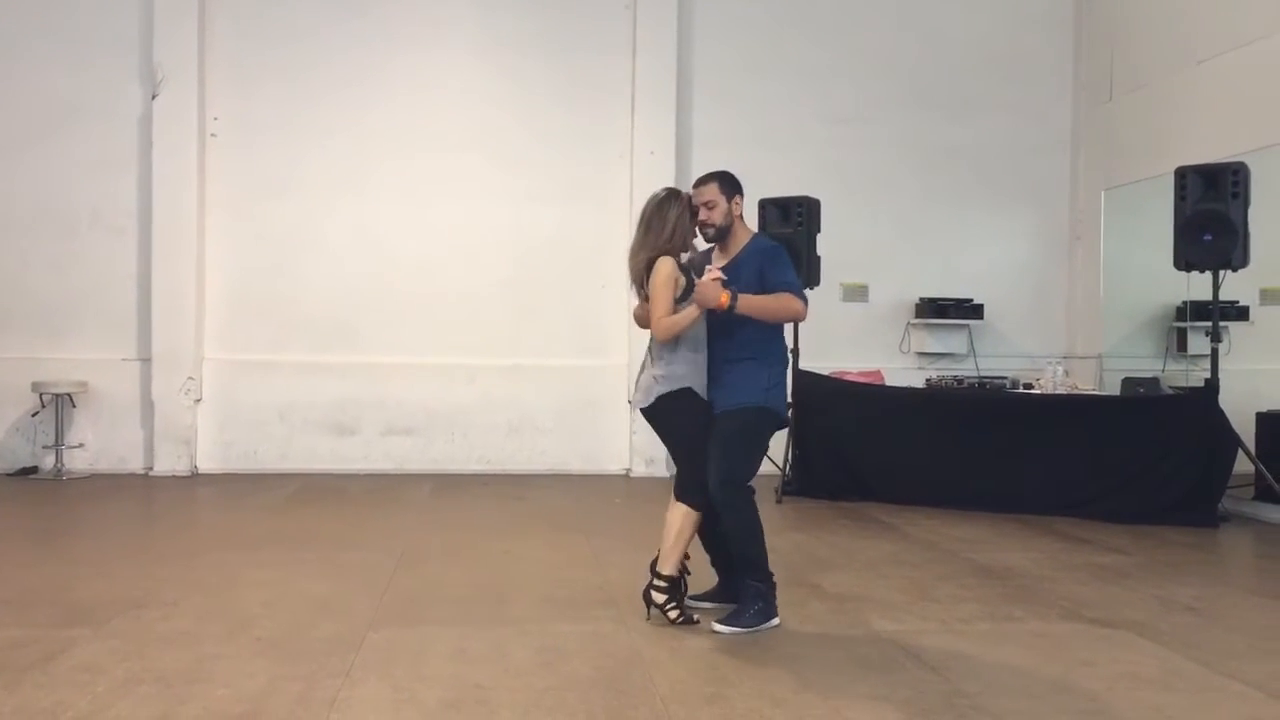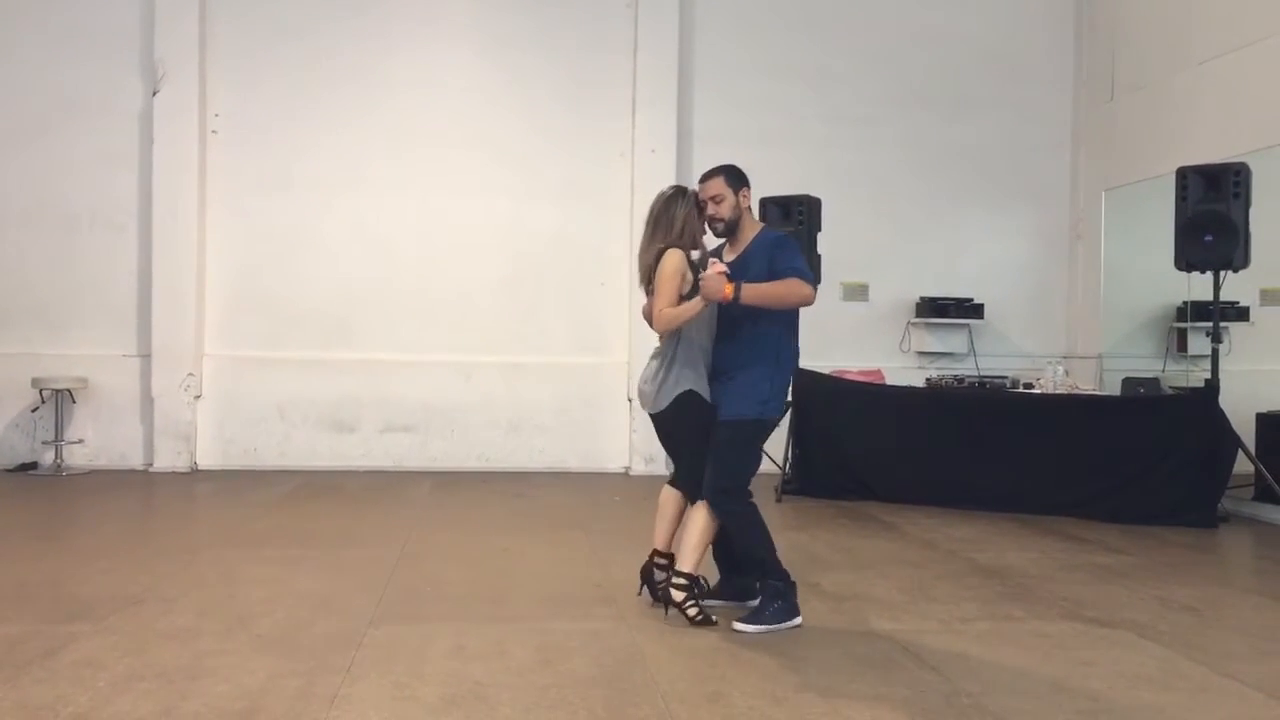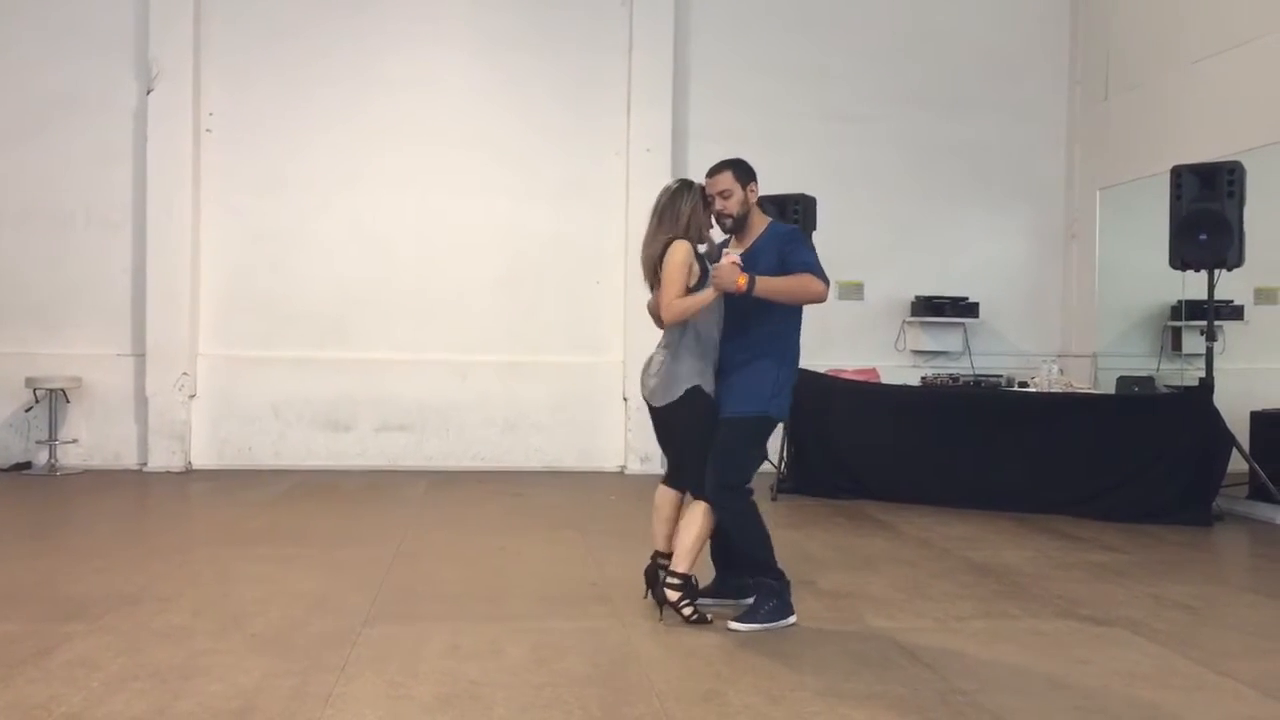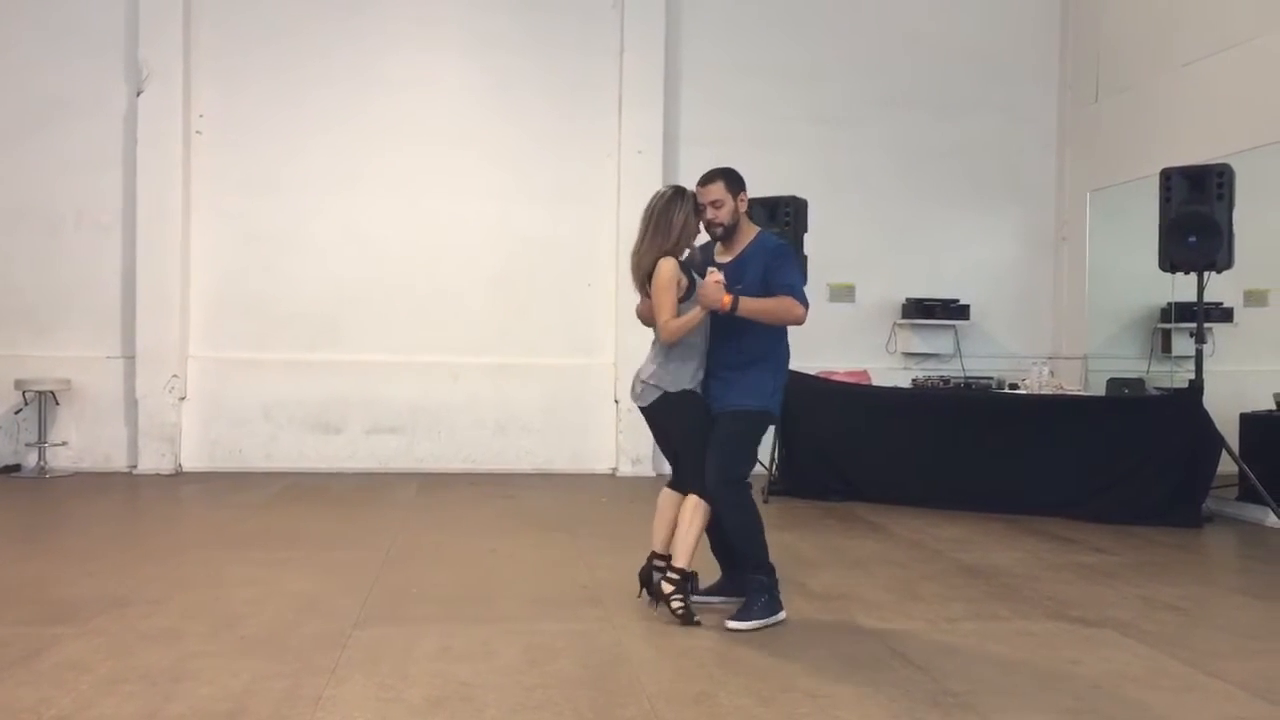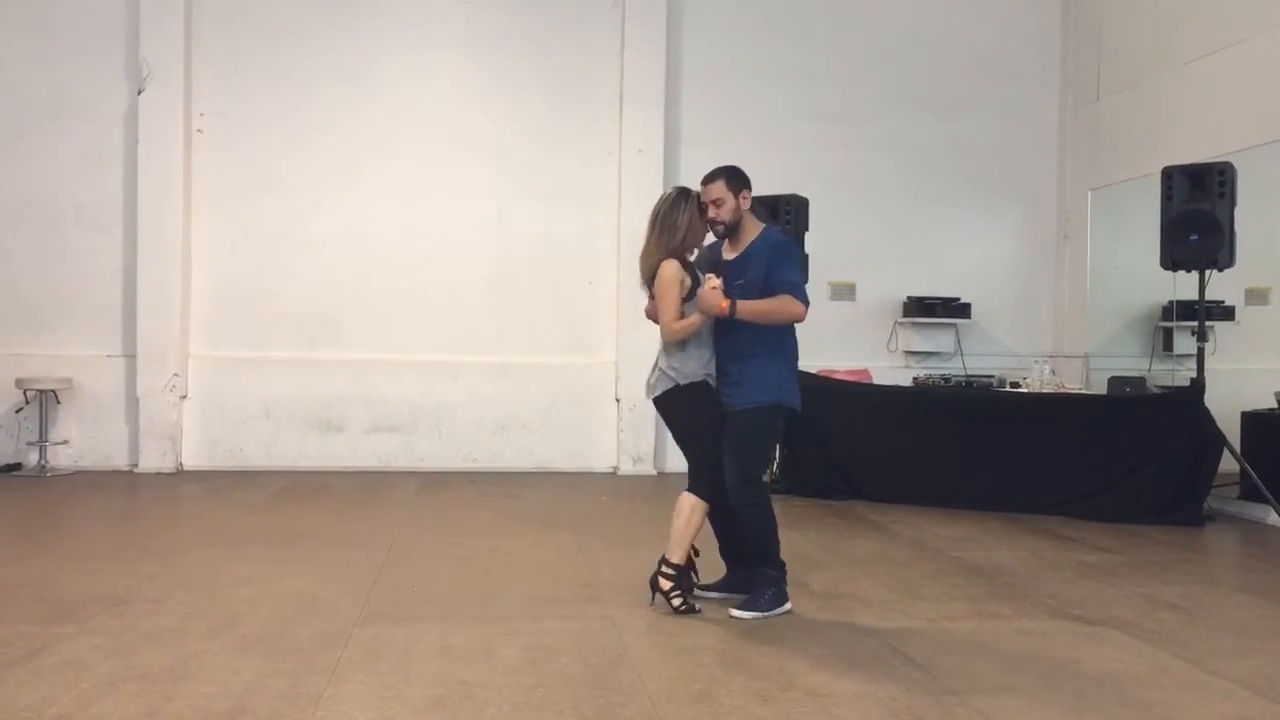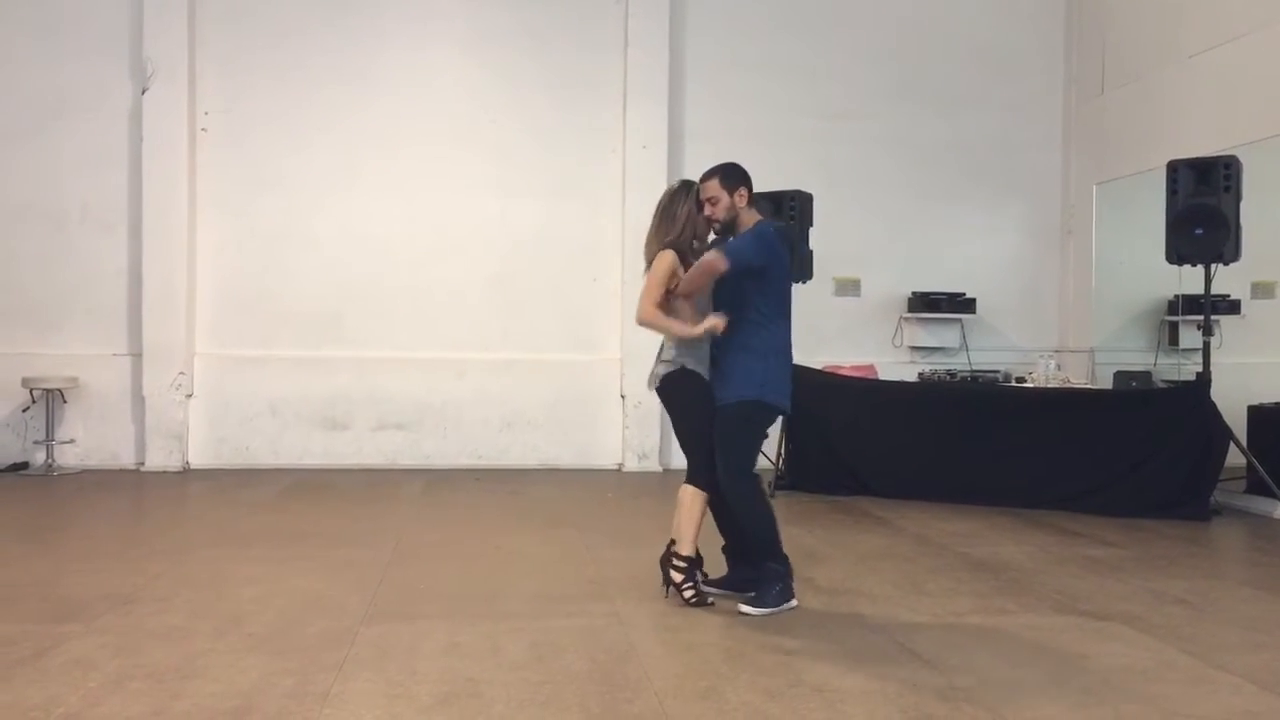
dt=0.5s
person 1, frame 1
left shoulder: (766, 253)
right shoulder: (700, 264)
left elbow: (795, 306)
left wrist: (726, 299)
right wrist: (646, 312)
left hip: (753, 390)
right hip: (711, 391)
left knee: (727, 485)
left ankle: (760, 598)
right ankle: (732, 582)
person 1, frame 2
left shoulder: (776, 245)
right shoulder: (712, 258)
left elbow: (804, 291)
left wrist: (732, 291)
left hip: (755, 389)
right hip: (719, 388)
left knee: (725, 488)
right knee: (714, 486)
left ankle: (780, 595)
right ankle: (737, 579)
person 1, frame 3
left shoulder: (785, 240)
right shoulder: (719, 251)
left elbow: (817, 288)
left wrist: (744, 282)
right wrist: (660, 305)
left hip: (759, 388)
right hip: (722, 383)
left knee: (727, 486)
right knee: (708, 481)
left ankle: (775, 596)
right ankle: (732, 579)
person 1, frame 4
left shoulder: (773, 252)
right shoulder: (701, 257)
left elbow: (796, 311)
left wrist: (728, 301)
right wrist: (649, 309)
left hip: (752, 391)
right hip: (710, 390)
left knee: (725, 481)
right knee: (703, 482)
left ankle: (764, 592)
right ankle: (735, 577)
person 1, frame 5
left shoulder: (778, 248)
right shoulder: (711, 254)
left elbow: (794, 308)
left wrist: (726, 307)
left hip: (764, 389)
right hip: (722, 387)
left knee: (744, 482)
right knee: (717, 483)
left ankle: (773, 587)
right ankle: (742, 574)
person 1, frame 6
left shoulder: (762, 238)
right shoulder: (738, 246)
left elbow: (711, 265)
left wrist: (678, 292)
left hip: (753, 382)
right hip: (731, 381)
left knee: (737, 476)
right knee: (717, 475)
left ankle: (777, 580)
right ankle: (745, 570)
person 2, frame 1
left shoulder: (670, 266)
right shoulder: (666, 265)
right elbow: (662, 329)
left wrist: (700, 296)
right wrist: (703, 303)
left hip: (672, 388)
right hip: (675, 389)
left knee: (689, 479)
right knee: (698, 485)
left ankle: (667, 566)
right ankle: (663, 584)
person 2, frame 2
left shoulder: (683, 261)
right shoulder: (674, 258)
right elbow: (662, 321)
right wrist: (707, 296)
left hip: (674, 386)
right hip: (680, 387)
left knee: (688, 474)
left ankle: (659, 565)
right ankle: (683, 580)
person 2, frame 3
left shoulder: (686, 253)
right shoulder: (681, 249)
right elbow: (670, 311)
left wrist: (719, 284)
right wrist: (718, 289)
left hip: (665, 382)
right hip: (684, 385)
left knee: (679, 474)
right knee: (708, 486)
left ankle: (661, 566)
right ankle: (676, 583)
person 2, frame 4
left shoulder: (675, 264)
right shoulder: (668, 265)
right elbow: (667, 330)
right wrist: (707, 304)
left hip: (662, 388)
right hip: (675, 390)
left knee: (683, 475)
right knee: (703, 480)
left ankle: (657, 565)
right ankle: (675, 577)
person 2, frame 5
left shoulder: (685, 266)
right shoulder: (671, 267)
right elbow: (671, 331)
right wrist: (708, 310)
left hip: (688, 383)
right hip: (687, 385)
left knee: (703, 473)
right knee: (709, 478)
left ankle: (677, 558)
right ankle: (670, 572)
person 2, frame 6
left shoulder: (694, 255)
right shoulder: (669, 256)
right elbow: (645, 312)
right wrist: (695, 329)
left hip: (695, 372)
right hip: (683, 372)
left knee: (701, 465)
right knee: (707, 467)
left ankle: (677, 554)
right ankle: (683, 563)
